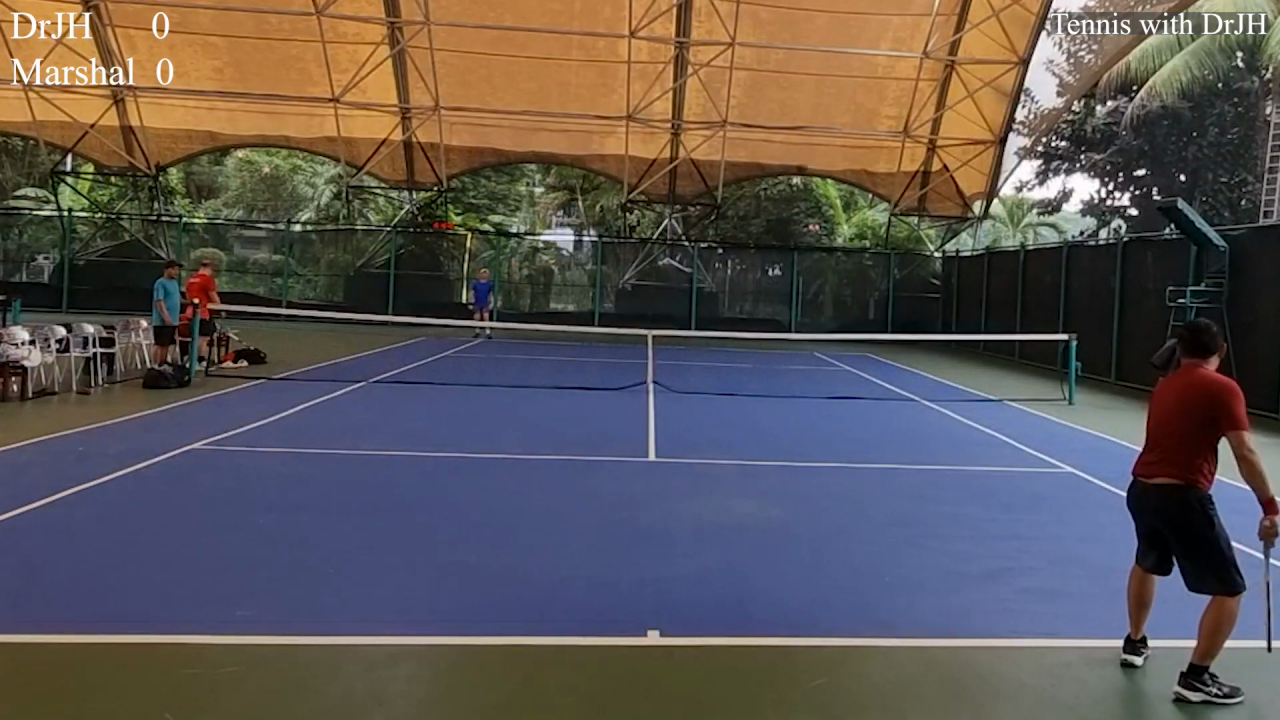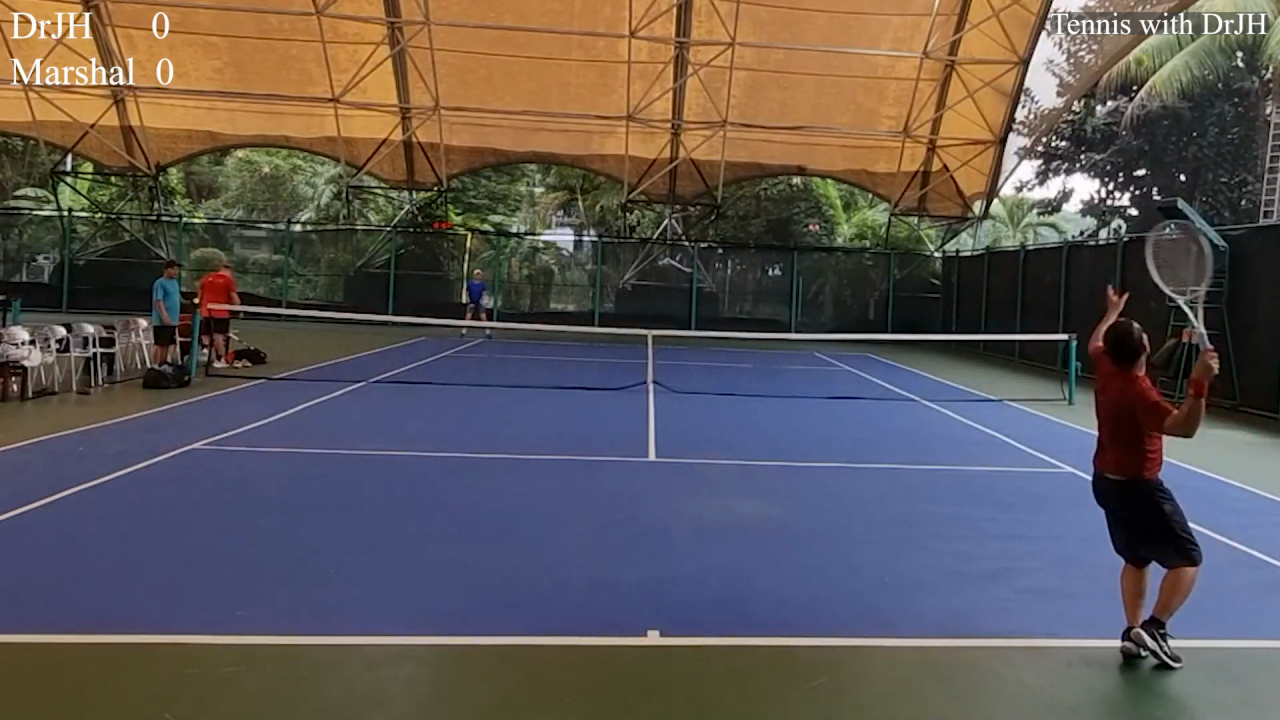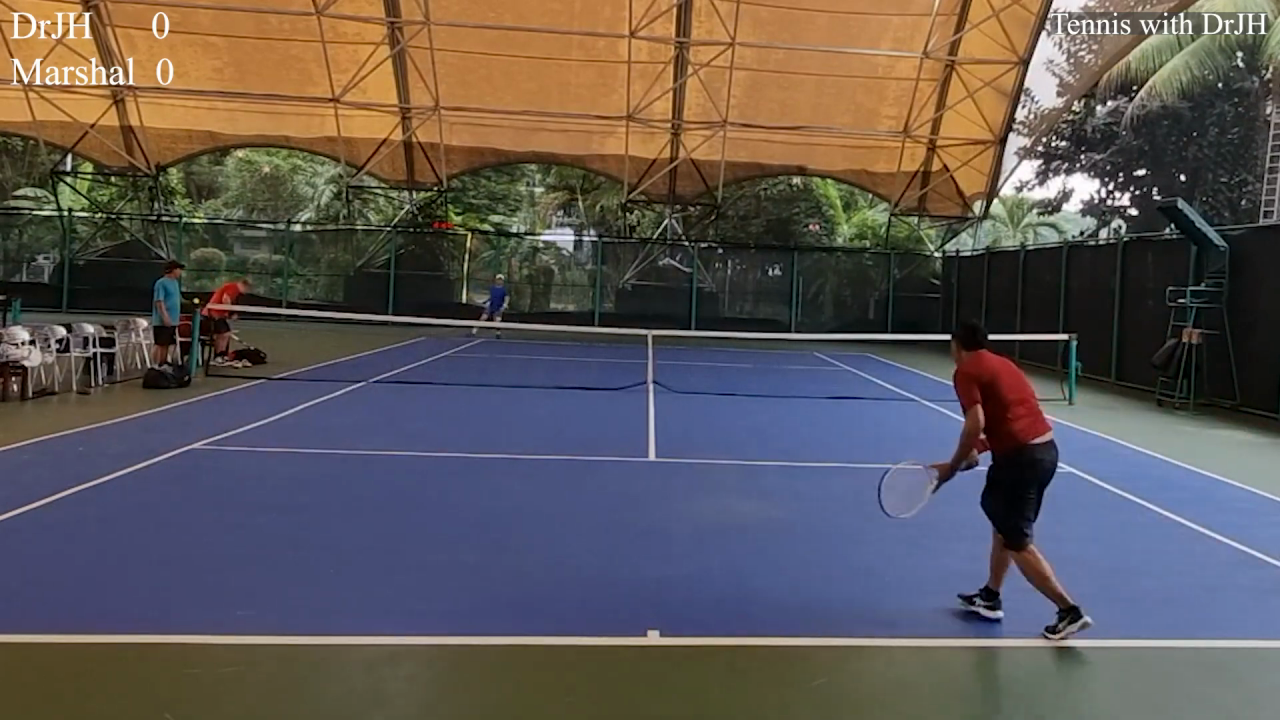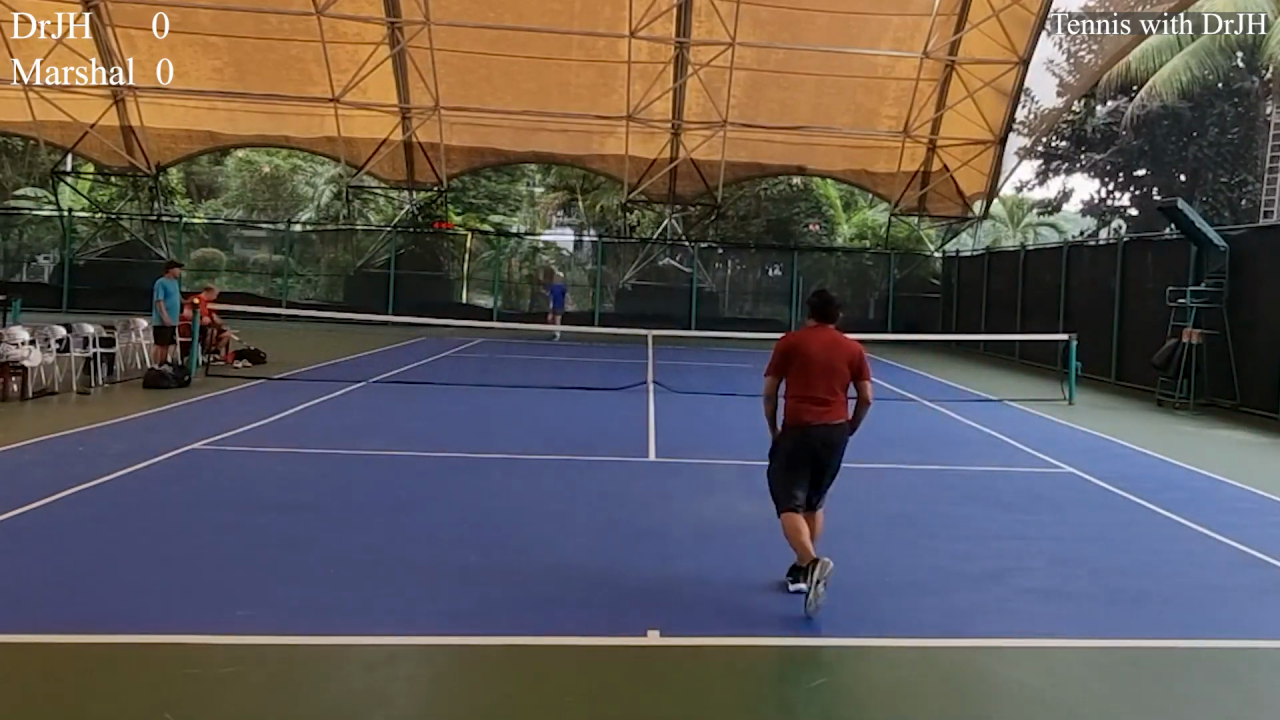
dt=1s
person 1, frame 1
left shoulder: (1164, 385)
right shoulder: (1222, 388)
right elbow: (1244, 451)
left hip: (1142, 490)
right hip: (1183, 496)
left knee: (1146, 565)
right knee: (1229, 589)
left ankle: (1134, 642)
right ankle: (1195, 678)
person 1, frame 2
left shoulder: (1104, 366)
right shoulder: (1137, 393)
left elbow: (1093, 346)
right elbow: (1183, 428)
left wrist: (1113, 312)
right wrist: (1198, 387)
left hip: (1106, 484)
right hip: (1137, 488)
left knee: (1136, 560)
right knee: (1185, 561)
left ankle: (1133, 631)
right ankle: (1153, 628)
person 1, frame 3
left shoulder: (967, 372)
right shoulder: (1004, 366)
left elbow: (975, 422)
left wrist: (953, 465)
right wrist: (981, 446)
left hip: (1019, 457)
right hip: (1046, 449)
left knee: (1016, 542)
right knee: (1006, 526)
left ankle: (1069, 611)
right ankle: (989, 597)
person 1, frame 4
left shoulder: (789, 343)
right shoulder: (853, 349)
left elbow: (769, 393)
right elbow: (866, 399)
left wrist: (775, 432)
right wrist: (850, 428)
left hip: (798, 432)
right hip: (835, 432)
left knee: (790, 509)
right knee: (813, 504)
left ankle: (813, 562)
right ankle: (801, 571)
